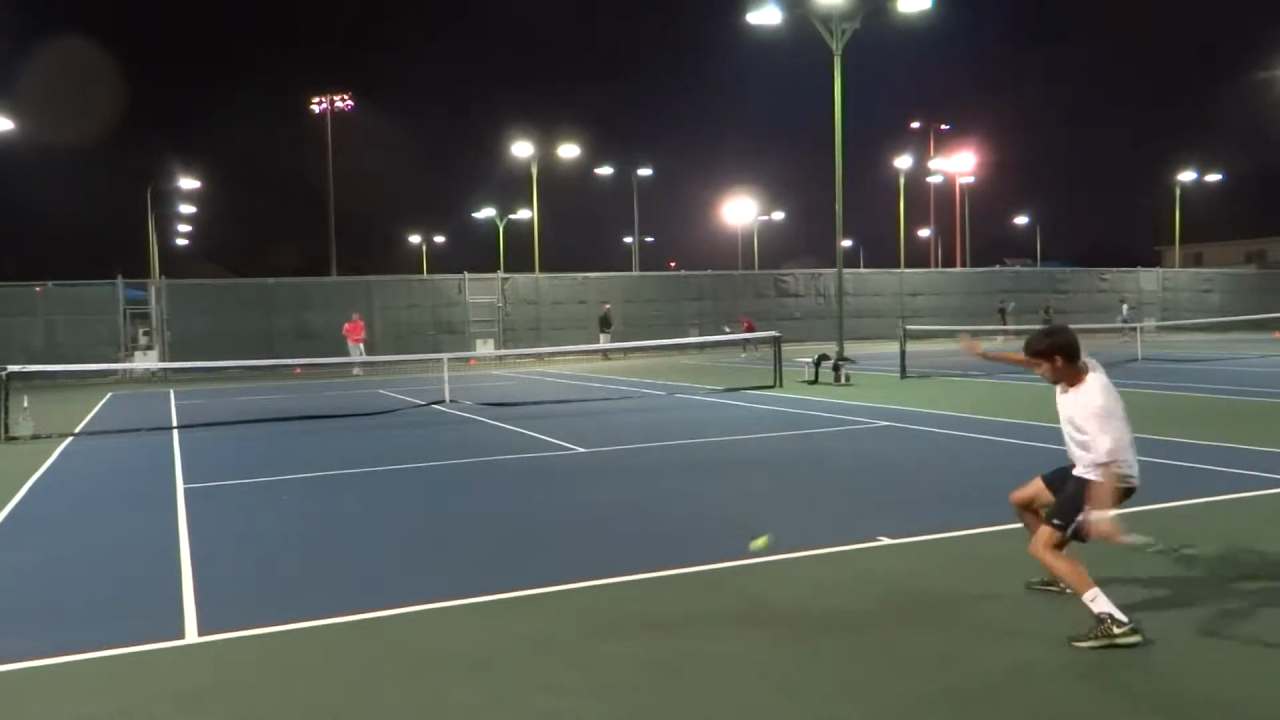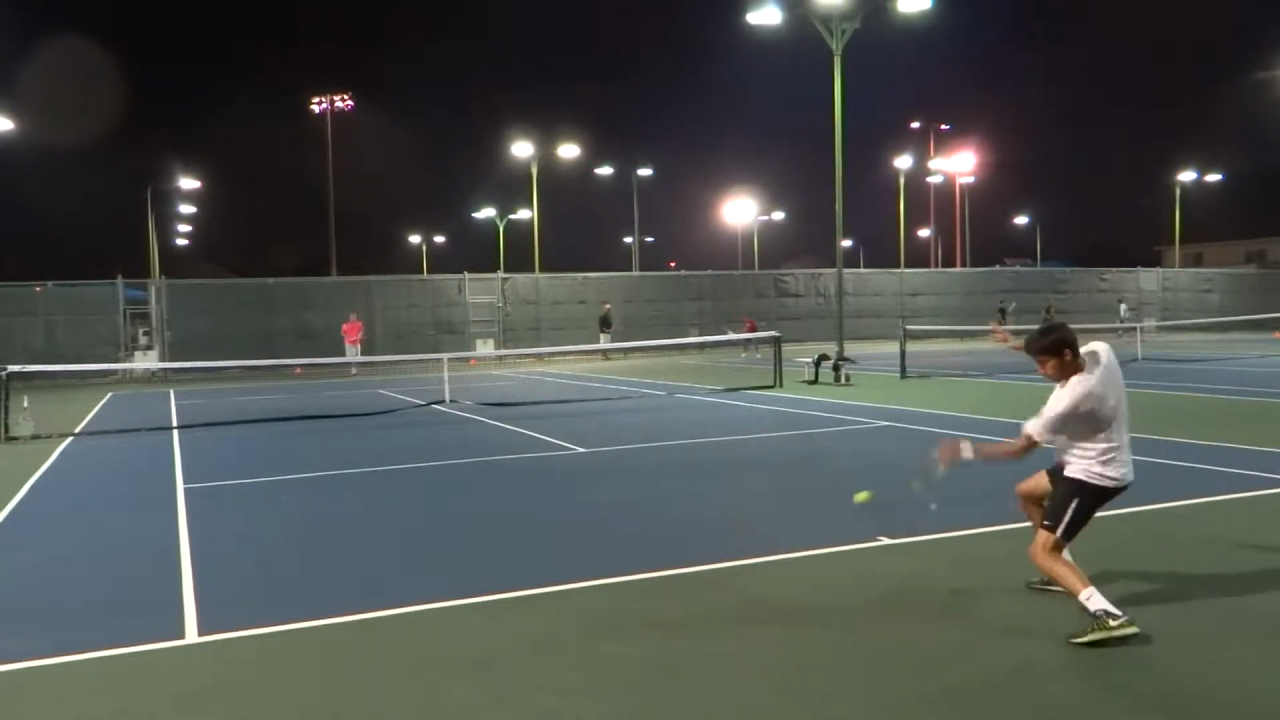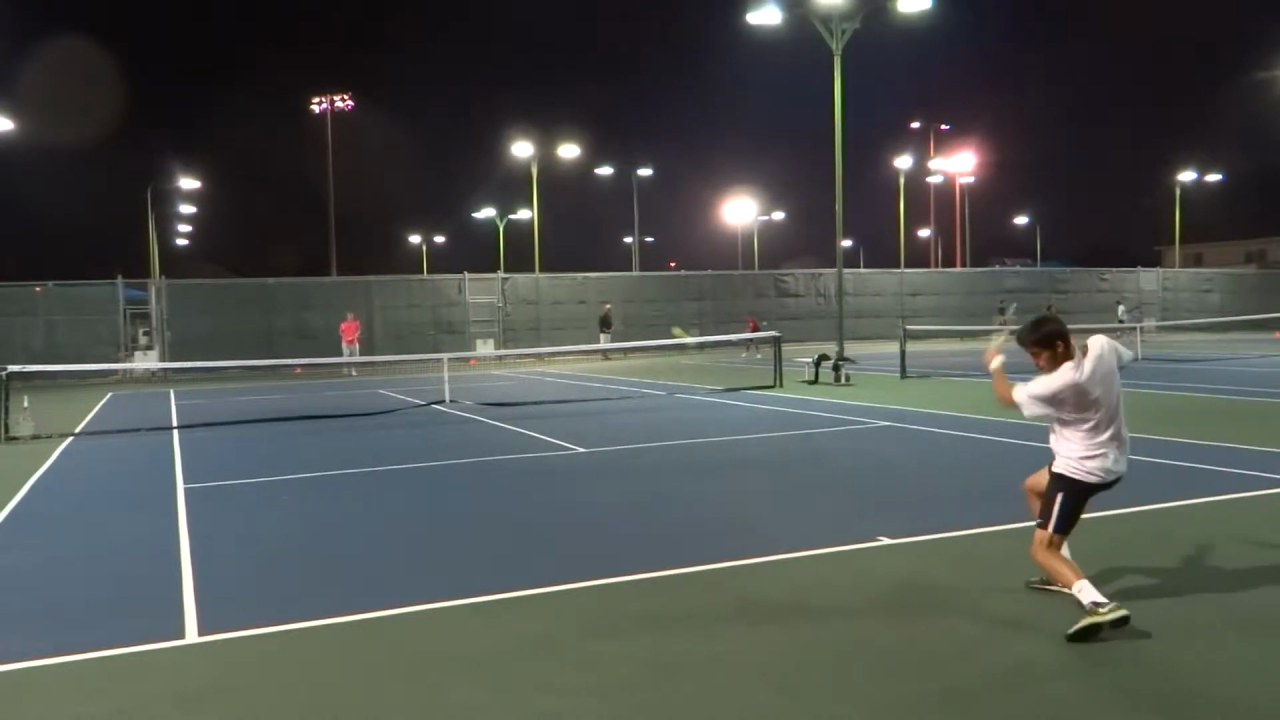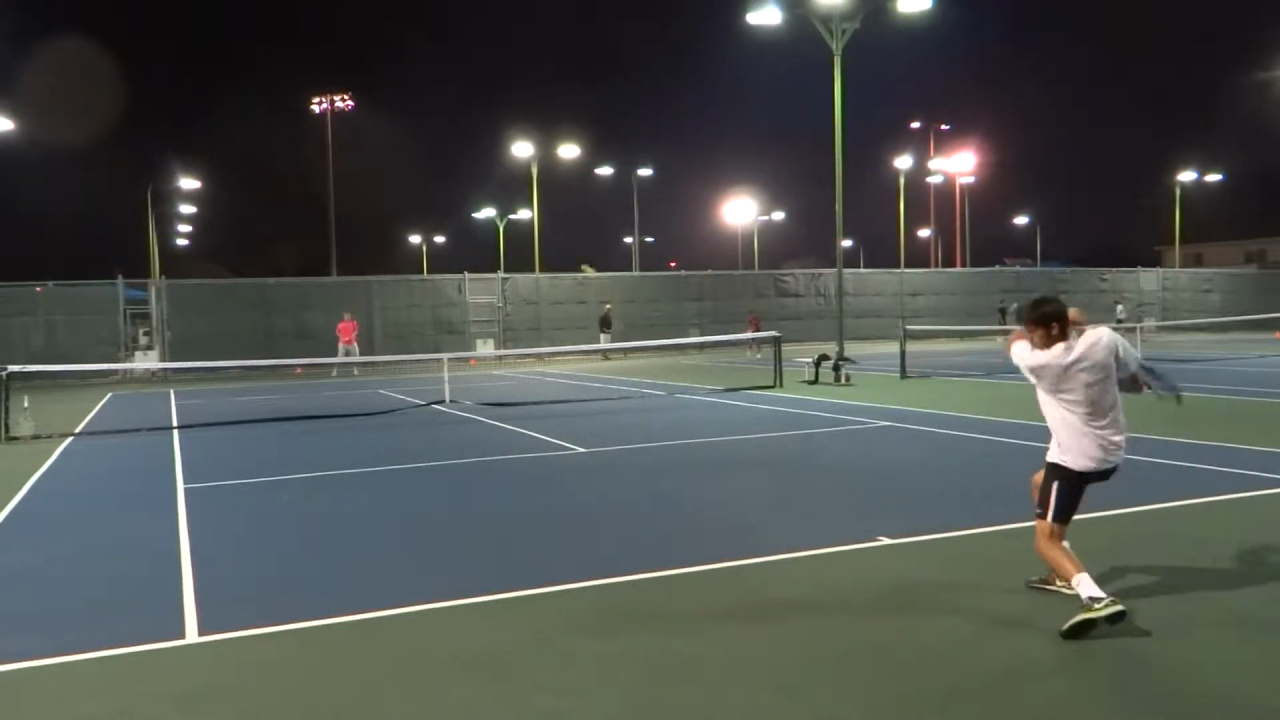
dt=0.1s
person 1, frame 1
left shoulder: (1093, 403)
right shoulder: (1077, 365)
left elbow: (1110, 464)
right elbow: (1035, 363)
left wrist: (1102, 514)
right wrist: (988, 355)
left hip: (1103, 478)
right hip: (1086, 469)
left knee: (1043, 547)
right knee: (1021, 500)
left ankle: (1114, 622)
right ankle: (1067, 575)
person 1, frame 2
left shoulder: (1069, 400)
right shoulder: (1100, 351)
left elbow: (1021, 448)
left wrist: (968, 450)
right wrist: (1019, 344)
left hip: (1095, 475)
right hip: (1090, 465)
left knee: (1043, 552)
right knee: (1026, 493)
left ankle: (1109, 617)
right ankle: (1061, 574)
person 1, frame 3
left shoulder: (1053, 387)
right shoulder: (1102, 344)
left elbow: (1005, 397)
right elbow: (1122, 358)
left wrist: (995, 364)
left hip: (1083, 470)
right hip: (1112, 459)
left knee: (1042, 549)
right knee: (1035, 487)
left ankle: (1101, 606)
right ankle: (1063, 576)
person 1, frame 4
left shoulder: (1042, 361)
right shoulder: (1106, 339)
left elbow: (1016, 340)
right elbow: (1132, 376)
left wrist: (1067, 320)
left hip: (1075, 459)
right hip: (1111, 451)
left knee: (1046, 540)
right knee: (1040, 483)
left ankle: (1097, 600)
right ankle: (1065, 575)
